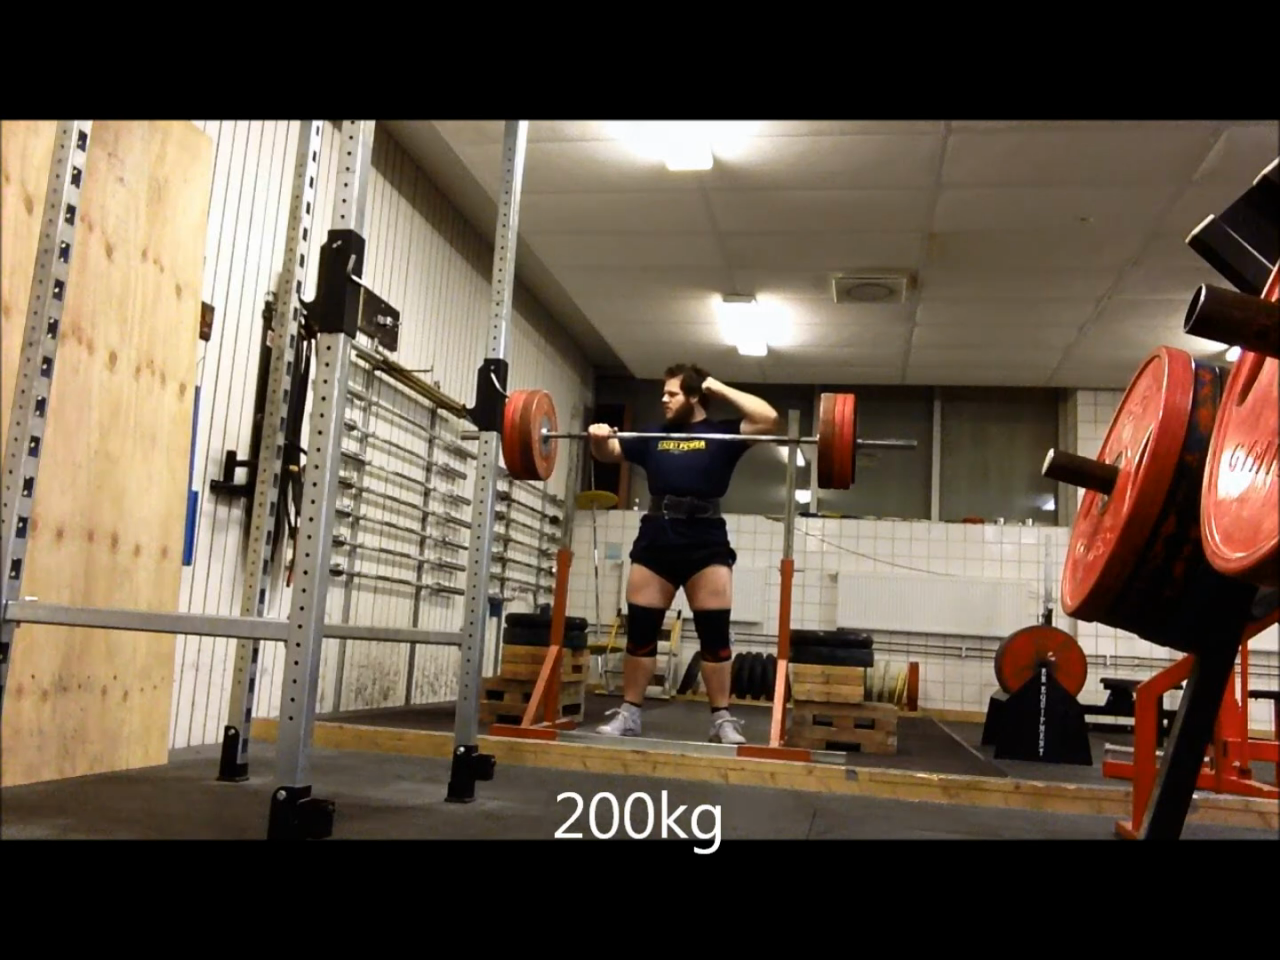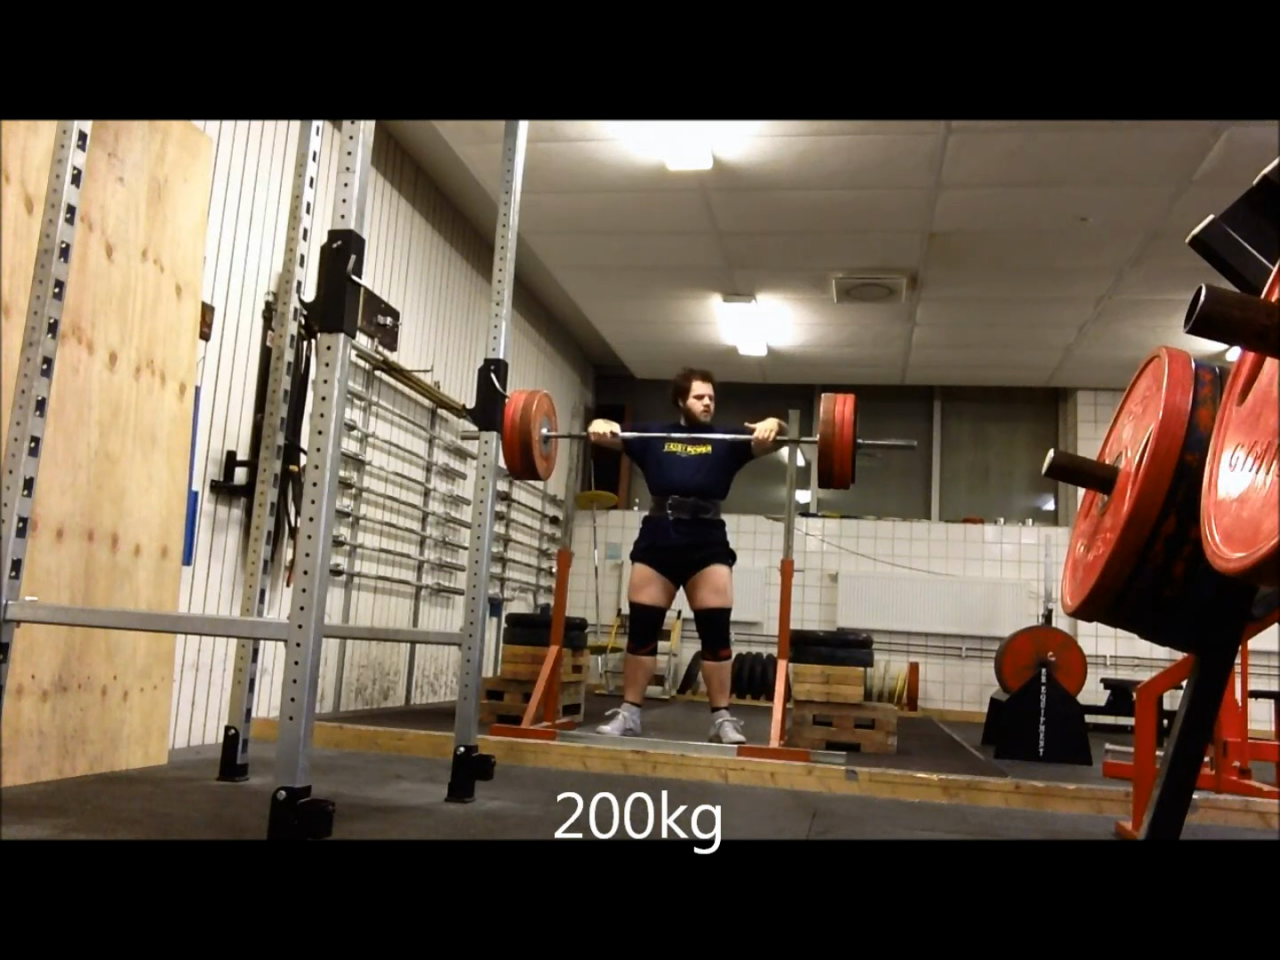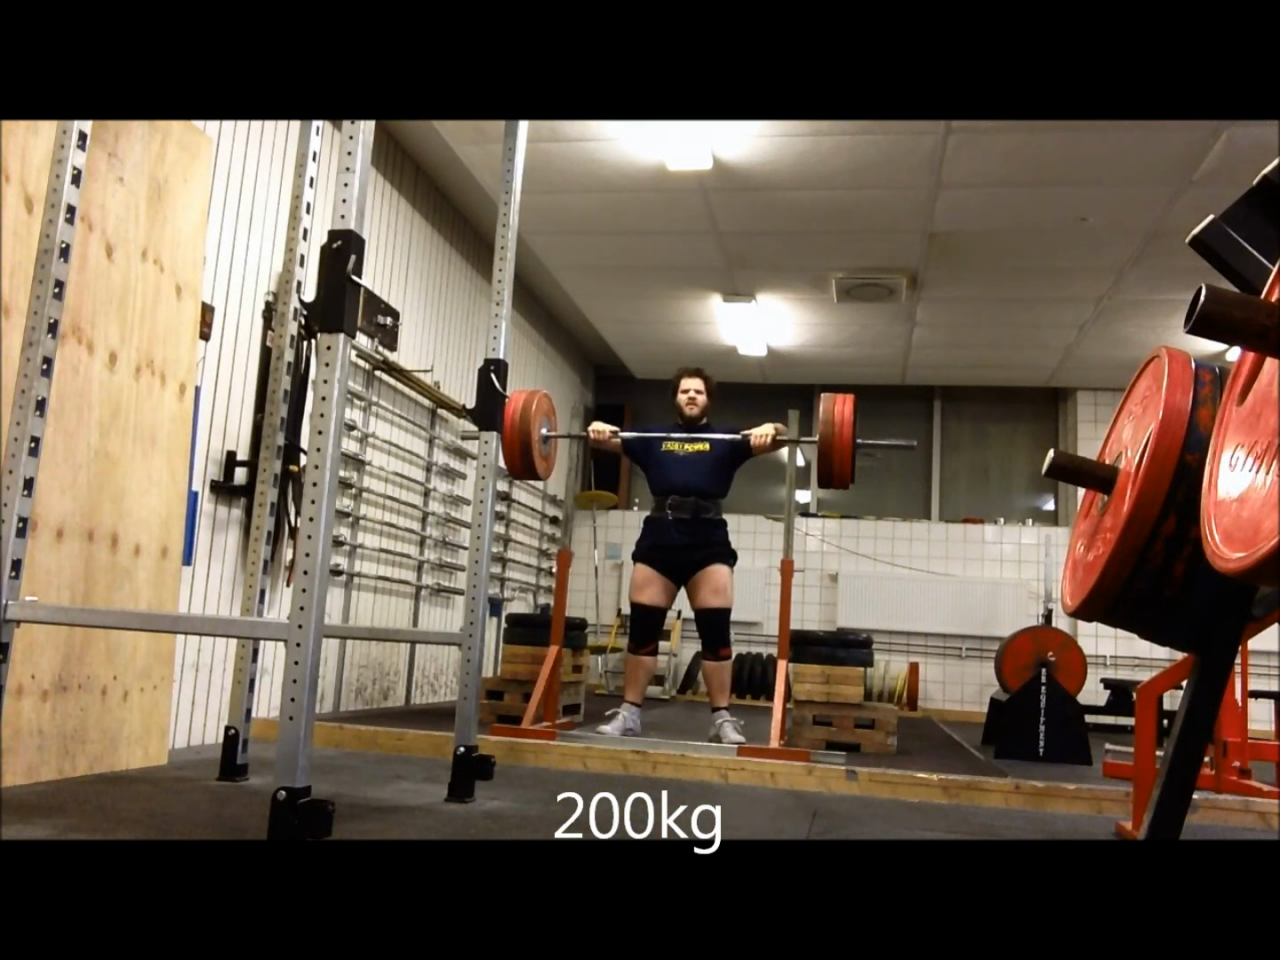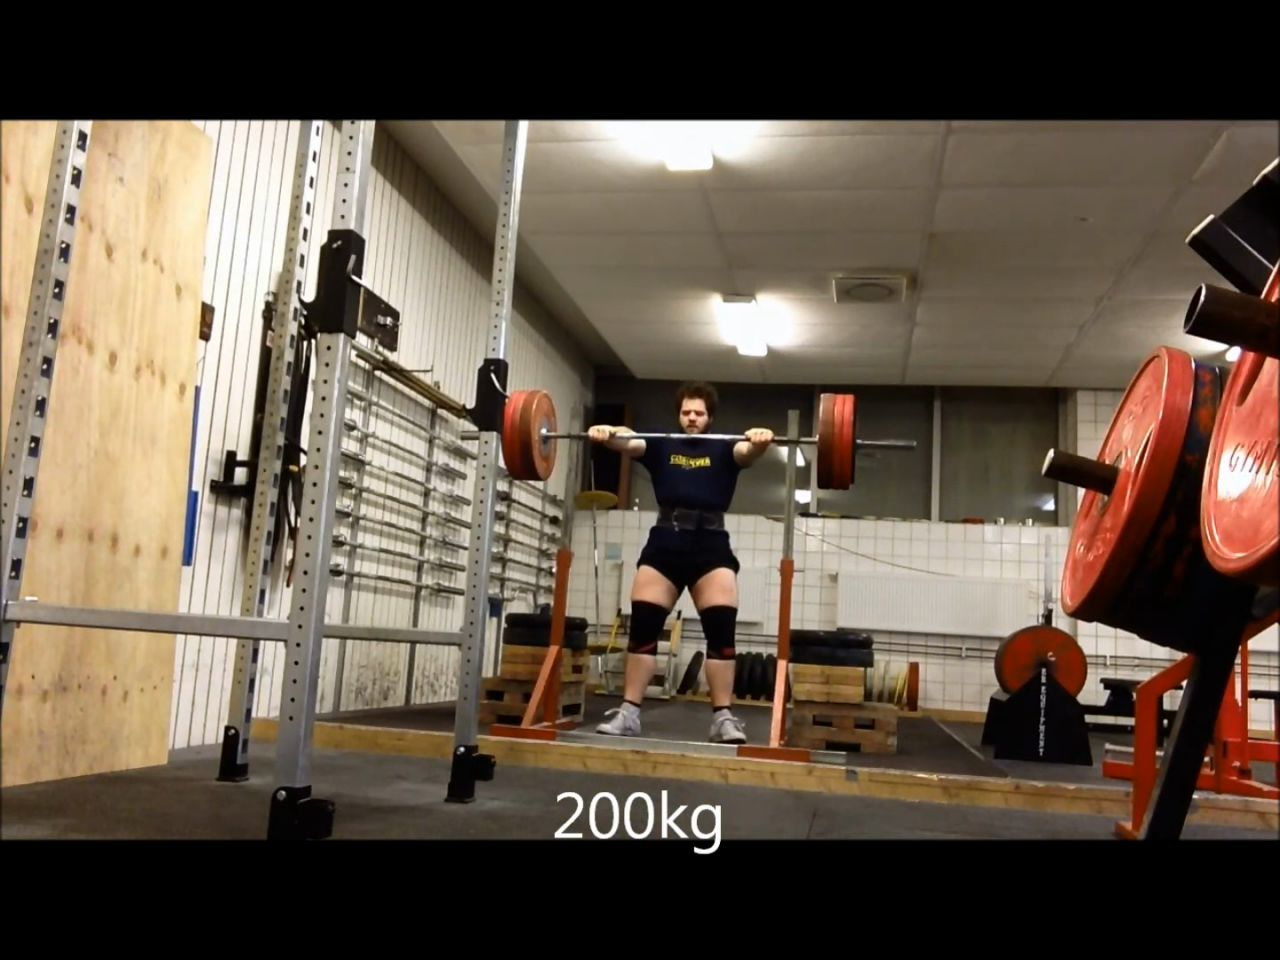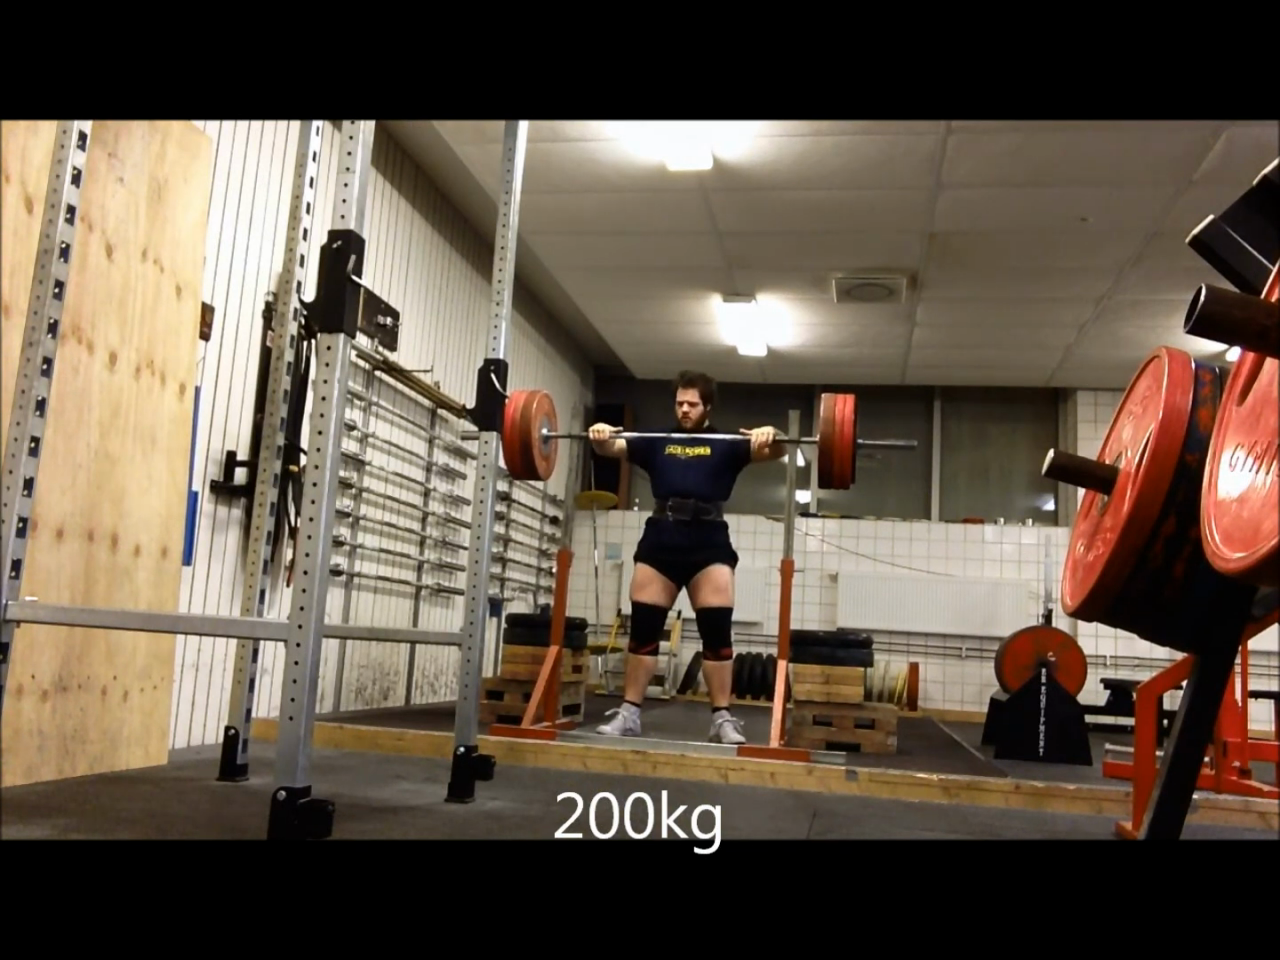
dt=1s
person 1, frame 1
left shoulder: (722, 434)
right shoulder: (652, 437)
left elbow: (769, 419)
right elbow: (607, 452)
left wrist: (721, 389)
right wrist: (598, 437)
left hip: (706, 542)
right hip: (656, 538)
left knee: (715, 633)
right knee: (640, 630)
left ankle: (722, 718)
right ankle: (629, 714)
person 1, frame 2
left shoulder: (727, 441)
right shoulder: (653, 436)
left elbow: (772, 441)
right elbow: (608, 437)
left wrist: (773, 424)
right wrist: (599, 425)
left hip: (707, 542)
right hip: (657, 538)
left knee: (715, 632)
right knee: (641, 629)
left ankle: (721, 718)
right ankle: (629, 713)
person 1, frame 3
left shoulder: (726, 440)
right shoulder: (653, 438)
left elbow: (777, 438)
right elbow: (607, 441)
left wrist: (771, 429)
right wrist: (598, 430)
left hip: (708, 540)
right hip: (659, 536)
left knee: (715, 631)
right knee: (642, 628)
left ankle: (721, 719)
right ankle: (628, 714)
person 1, frame 4
left shoulder: (724, 448)
right shoulder: (661, 446)
left elbow: (748, 450)
right elbow: (628, 441)
left wrist: (761, 440)
right wrist: (607, 434)
left hip: (711, 547)
right hip: (664, 544)
left knee: (721, 630)
right knee: (642, 626)
left ankle: (723, 717)
right ankle: (629, 713)
person 1, frame 5
left shoulder: (725, 443)
right shoulder: (657, 441)
left elbow: (774, 451)
right elbow: (611, 447)
left wrist: (770, 435)
right wrist: (601, 435)
left hip: (708, 540)
right hip: (660, 537)
left knee: (716, 630)
right knee: (643, 627)
left ankle: (722, 718)
right ankle: (628, 713)
